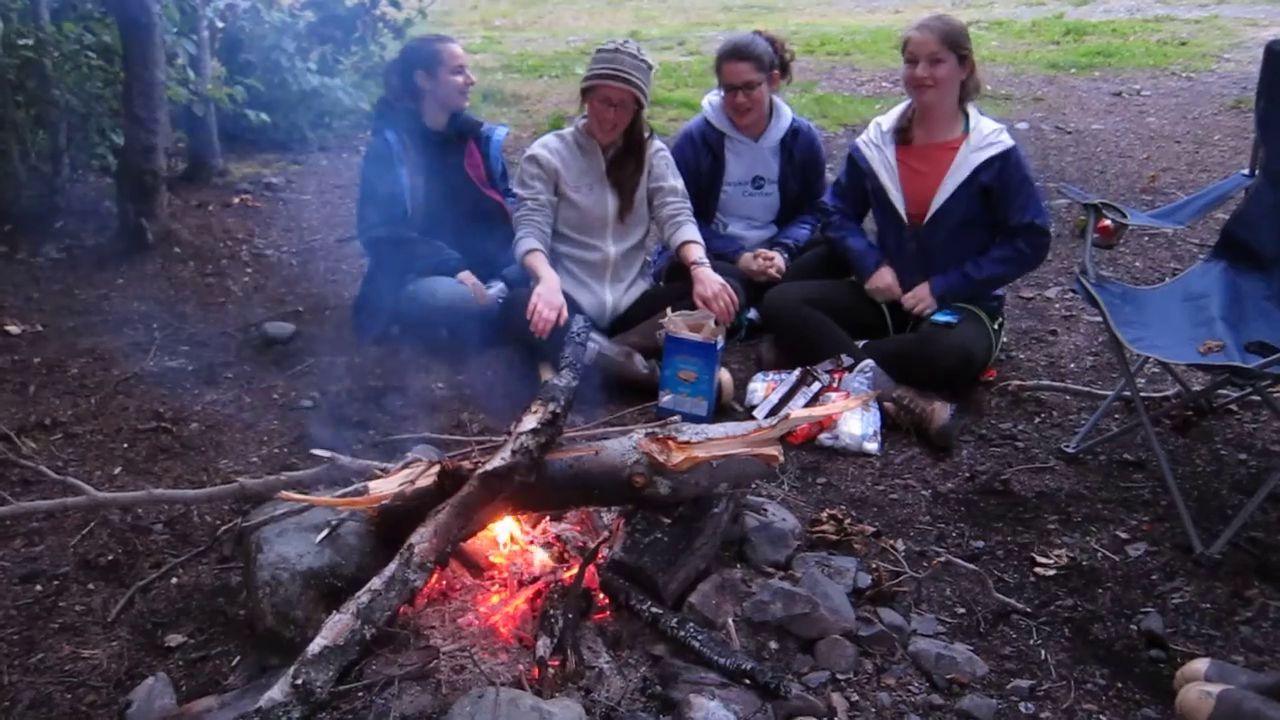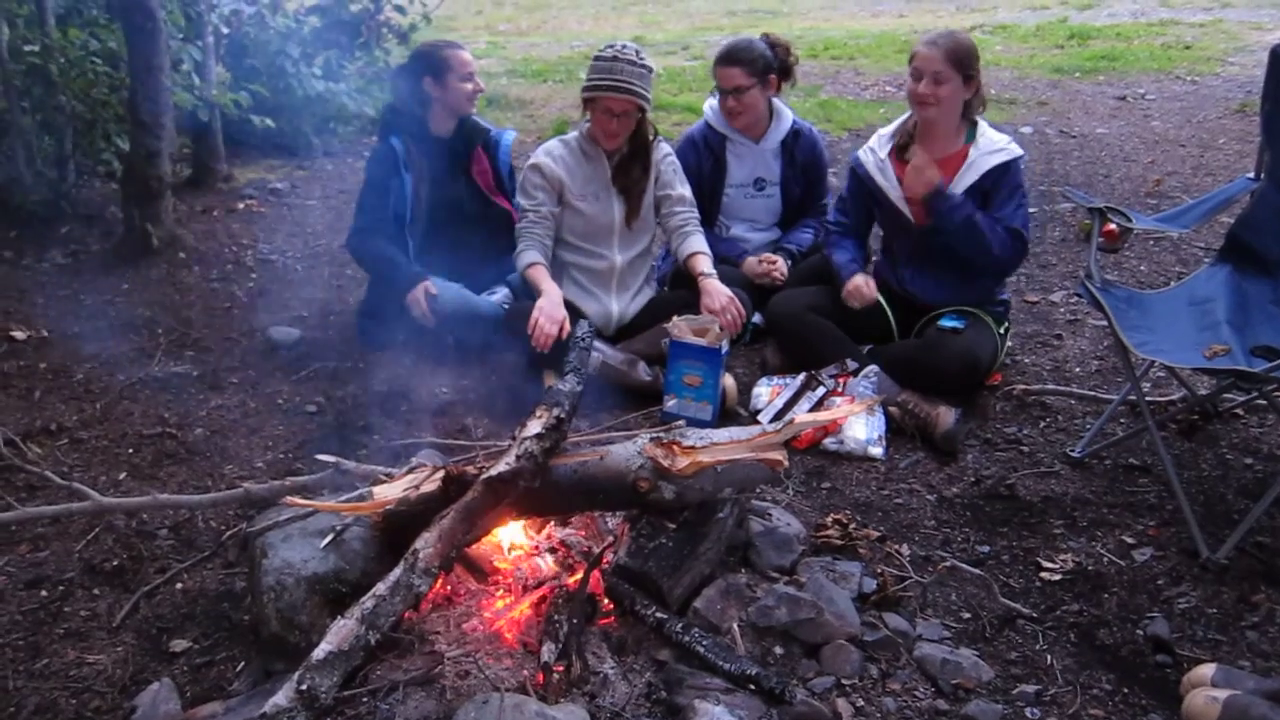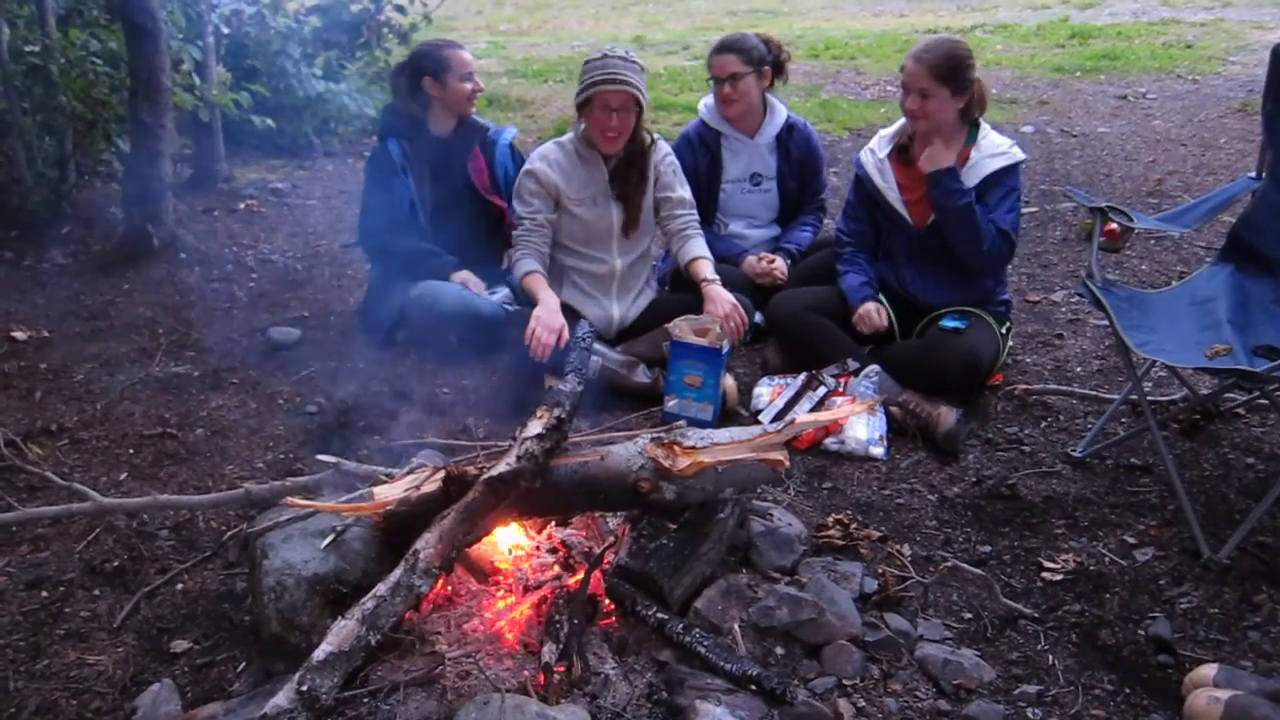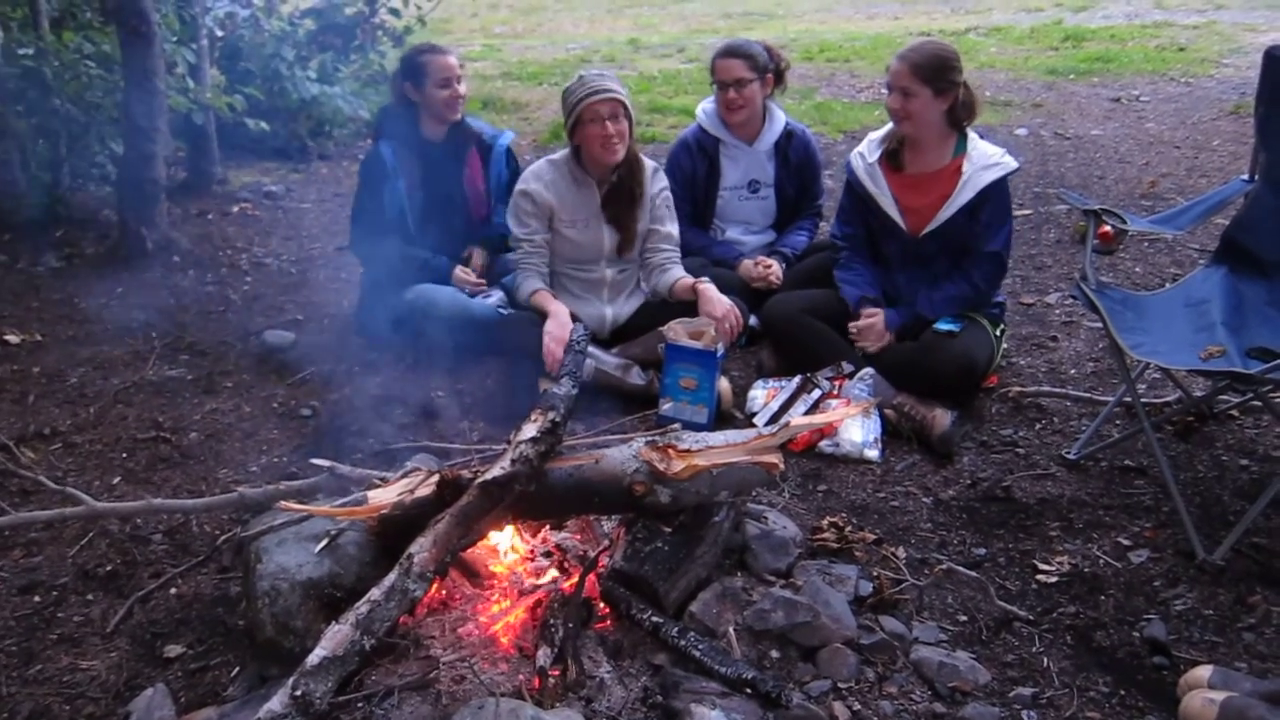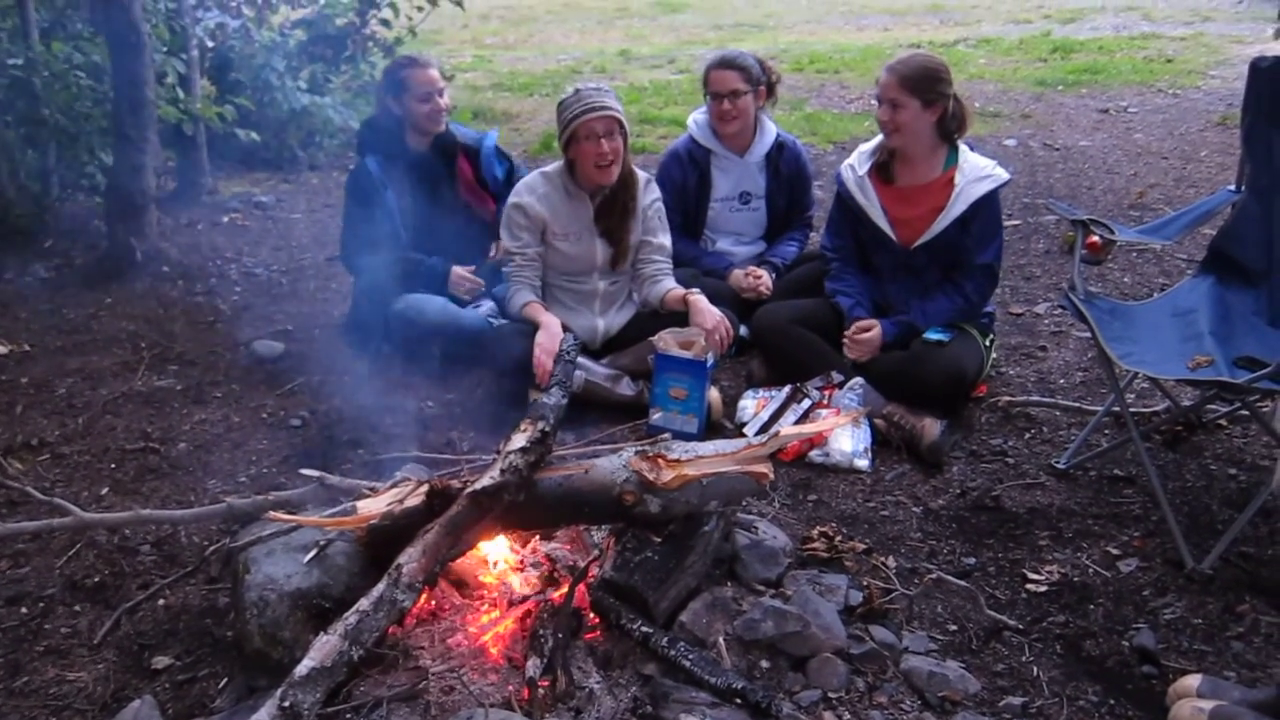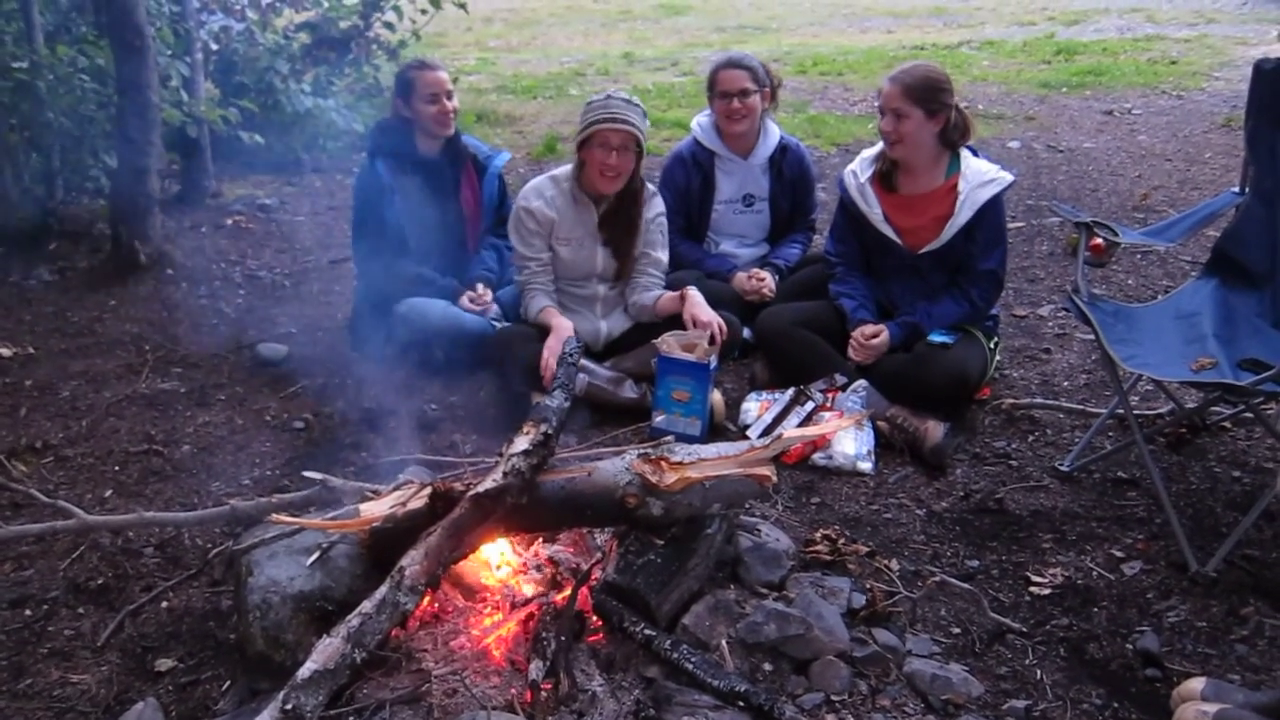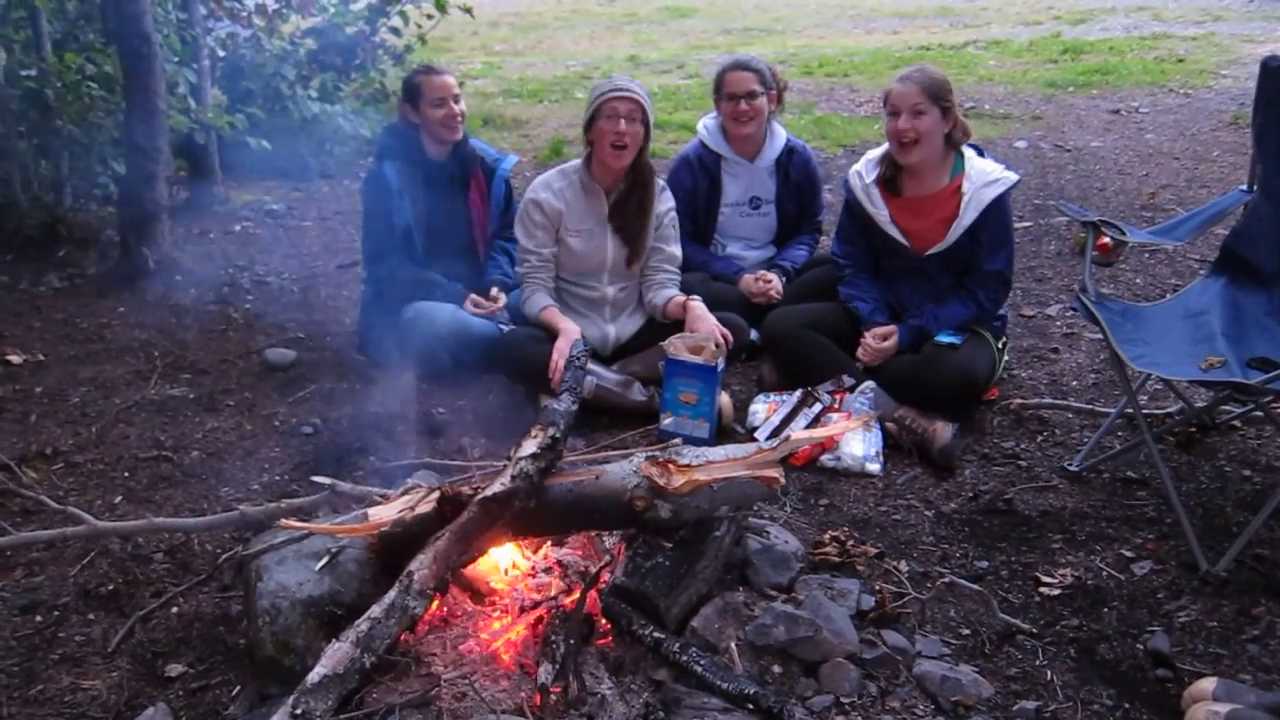
dt=0.4s
person 1, frame 1
left shoulder: (992, 152)
right shoulder: (877, 142)
left elbow: (1029, 242)
right elbow: (839, 214)
left wrist: (944, 288)
right wrist: (868, 264)
left hip: (960, 303)
right hip: (887, 295)
left knee: (953, 356)
right knee: (781, 304)
left ankle: (836, 358)
right ankle: (895, 395)
person 1, frame 2
left shoulder: (995, 160)
right shoulder: (879, 154)
left elbow: (1006, 255)
right elbow: (843, 229)
left wrist: (939, 198)
right wrist: (851, 273)
left hip: (965, 309)
right hip: (890, 299)
left knee: (958, 361)
right knee: (785, 309)
left ankle: (837, 364)
right ankle: (901, 399)
person 1, frame 3
left shoulder: (994, 163)
right shoulder: (879, 156)
left elbow: (991, 254)
right elbow: (853, 241)
left wrist: (945, 180)
right wrist: (861, 297)
left hip: (966, 308)
right hip: (890, 299)
left knee: (960, 361)
right knee: (785, 309)
left ankle: (837, 364)
right ankle: (903, 399)
person 1, frame 4
left shoulder: (983, 173)
right shoulder: (868, 160)
left elbow: (982, 274)
right elbow: (850, 248)
left wrist: (900, 320)
right wrist: (864, 309)
left hip: (956, 311)
right hip: (881, 304)
left knee: (957, 363)
right knee: (780, 313)
left ankle: (825, 366)
right ankle: (900, 403)
person 1, frame 5
left shoulder: (975, 185)
right shoulder: (859, 172)
left elbow: (973, 285)
right elbow: (841, 259)
left wrist: (893, 331)
right wrist: (857, 318)
left hip: (946, 321)
right hip: (870, 313)
left knee: (946, 374)
right knee: (770, 323)
left ankle: (815, 374)
right ankle: (887, 411)
person 1, frame 6
left shoulder: (978, 190)
right shoulder: (861, 178)
left elbow: (978, 289)
right elbow: (845, 264)
left wrist: (899, 332)
right wrist: (860, 321)
left hip: (951, 323)
right hip: (875, 314)
left knee: (949, 375)
right knee: (774, 325)
left ankle: (826, 378)
right ankle: (891, 413)
person 1, frame 7
left shoulder: (984, 189)
right shoulder: (866, 180)
left elbow: (987, 289)
right elbow: (853, 266)
left wrist: (908, 335)
right wrist: (874, 324)
left hip: (959, 324)
right hip: (883, 317)
left knee: (956, 375)
right knee: (781, 327)
left ankle: (834, 381)
right ankle: (900, 415)
person 2, frame 1
left shoulder: (651, 153)
right shoulder: (547, 154)
left elbow: (677, 217)
right elbow: (530, 231)
left wrist: (700, 266)
right wrist: (548, 280)
left hip: (632, 302)
right hip: (571, 304)
left knee: (725, 295)
right knee: (520, 308)
right ankle: (654, 369)
person 2, frame 2
left shoulder: (657, 156)
right shoulder: (551, 161)
left elbow: (684, 224)
right elbow: (532, 242)
left wrist: (707, 278)
right wrist: (550, 294)
left hip: (638, 308)
right hip: (575, 311)
left knee: (733, 305)
right knee: (522, 320)
right ankle: (649, 375)
person 2, frame 3
left shoulder: (655, 155)
right shoulder: (546, 165)
left elbow: (685, 229)
right elbow: (528, 250)
left wrist: (711, 284)
right wrist: (548, 303)
left hip: (639, 309)
right hip: (574, 313)
left knee: (736, 310)
right knee: (524, 331)
left ankle: (595, 366)
right ankle: (652, 379)
person 2, frame 4
left shoulder: (650, 177)
right shoulder: (538, 183)
left elbow: (662, 265)
right elbow: (529, 272)
left wrist: (701, 288)
right wrist: (555, 310)
left hip: (631, 316)
right hip: (569, 318)
left knee: (727, 315)
left ankle: (589, 367)
right ankle: (648, 379)
person 2, frame 5
left shoulder: (643, 189)
right shoulder: (531, 196)
left elbow: (654, 277)
right elbow: (521, 284)
left wrist: (691, 298)
right wrist: (547, 322)
left hip: (622, 327)
right hip: (561, 332)
left knee: (717, 326)
right knee: (507, 342)
left ankle: (579, 377)
right ankle: (637, 390)
person 2, frame 6
left shoulder: (648, 201)
right shoulder: (539, 199)
left elbow: (643, 295)
right elbow: (535, 289)
left wrist: (687, 297)
right wrist: (559, 324)
left hip: (624, 333)
right hip: (564, 332)
left knee: (723, 330)
right knee: (507, 343)
left ankle: (578, 381)
right ankle: (646, 394)
person 2, frame 7
left shoulder: (657, 195)
right shoulder: (547, 193)
left elbow: (660, 285)
right elbow: (535, 287)
left wrist: (690, 306)
right wrist: (565, 328)
left hip: (634, 336)
right hip: (571, 335)
left knee: (732, 331)
right knee: (514, 347)
left ankle: (585, 384)
right ankle: (654, 397)
person 3, frame 1
left shoulder: (478, 136)
right shoulder: (389, 148)
left elbow: (505, 201)
right elbow: (377, 232)
right wrist: (449, 266)
left hip: (488, 263)
right hip: (427, 274)
right knee: (430, 298)
person 3, frame 2
left shoulder: (487, 141)
right shoulder: (394, 155)
left elbow: (516, 209)
right elbow: (365, 236)
right wrist: (408, 280)
left hip: (493, 270)
right hip: (434, 280)
right knee: (439, 305)
person 3, frame 3
left shoulder: (490, 140)
right shoulder: (392, 156)
right elbow: (378, 237)
right wrist: (446, 269)
left hip: (488, 268)
right hip: (425, 277)
right knee: (431, 301)
person 3, frame 4
left shoulder: (484, 142)
right shoulder: (385, 160)
right elbow: (368, 242)
left wrist: (487, 245)
right wrist: (441, 271)
left hip: (477, 267)
right hip: (417, 279)
right knee: (425, 305)
person 3, frame 5
left shoulder: (469, 148)
right shoulder: (371, 174)
left elbow: (518, 189)
right elbow: (359, 256)
right wrist: (437, 274)
left hip: (473, 276)
right hip: (406, 292)
right knee: (415, 316)
person 3, frame 6
left shoulder: (479, 161)
right shoulder: (378, 176)
left elbow: (501, 230)
right elbow: (375, 259)
left wrist: (484, 280)
right wrist: (448, 294)
left hip: (473, 288)
right hip: (410, 296)
right knee: (415, 319)
person 3, frame 7
left shoulder: (487, 164)
right shoulder: (386, 179)
left elbow: (508, 234)
right elbow: (383, 265)
left wrist: (498, 284)
right wrist: (454, 298)
left hip: (482, 294)
right hip: (418, 302)
right knee: (422, 323)
person 4, frame 1
left shoulder: (803, 137)
right shoulder: (694, 138)
left elbow: (811, 210)
left wrist: (782, 253)
right wrist: (737, 258)
left hip: (772, 257)
right hip: (713, 258)
right knee: (679, 268)
left ankle: (753, 310)
person 4, frame 2
left shoulder: (804, 140)
right shoulder: (697, 142)
left elbow: (813, 213)
left wrist: (785, 257)
right wrist: (741, 261)
left hip: (777, 260)
right hip: (719, 262)
left ankle: (758, 314)
person 4, frame 3
left shoulder: (799, 135)
right shoulder: (693, 140)
left elbow: (812, 210)
left wrist: (785, 257)
right wrist: (740, 260)
left hip: (776, 257)
right hip: (718, 261)
person 4, frame 4
left shoulder: (797, 141)
right shoulder: (691, 146)
left elbow: (808, 214)
right elbow: (679, 226)
left wrist: (780, 260)
right wrist: (736, 263)
left hip: (774, 260)
right hip: (718, 263)
right knee: (688, 272)
person 4, frame 5
left shoulder: (788, 152)
right shoulder: (681, 157)
left elbow: (799, 225)
right elbow: (669, 236)
left wrist: (770, 270)
right wrist: (726, 273)
left hip: (765, 270)
right hip: (708, 273)
right knee: (677, 283)
person 4, frame 6
left shoulder: (792, 155)
right shoulder: (685, 159)
left elbow: (802, 228)
right elbow: (672, 238)
left wrist: (773, 272)
right wrist: (730, 275)
left hip: (769, 273)
right hip: (712, 275)
right knee: (680, 285)
person 4, frame 7
left shoulder: (798, 157)
right shoulder: (692, 162)
left elbow: (808, 230)
right elbow: (680, 241)
left wrist: (780, 274)
right wrist: (737, 278)
left hip: (776, 275)
right hip: (719, 278)
right knee: (688, 287)
left ankle: (757, 329)
